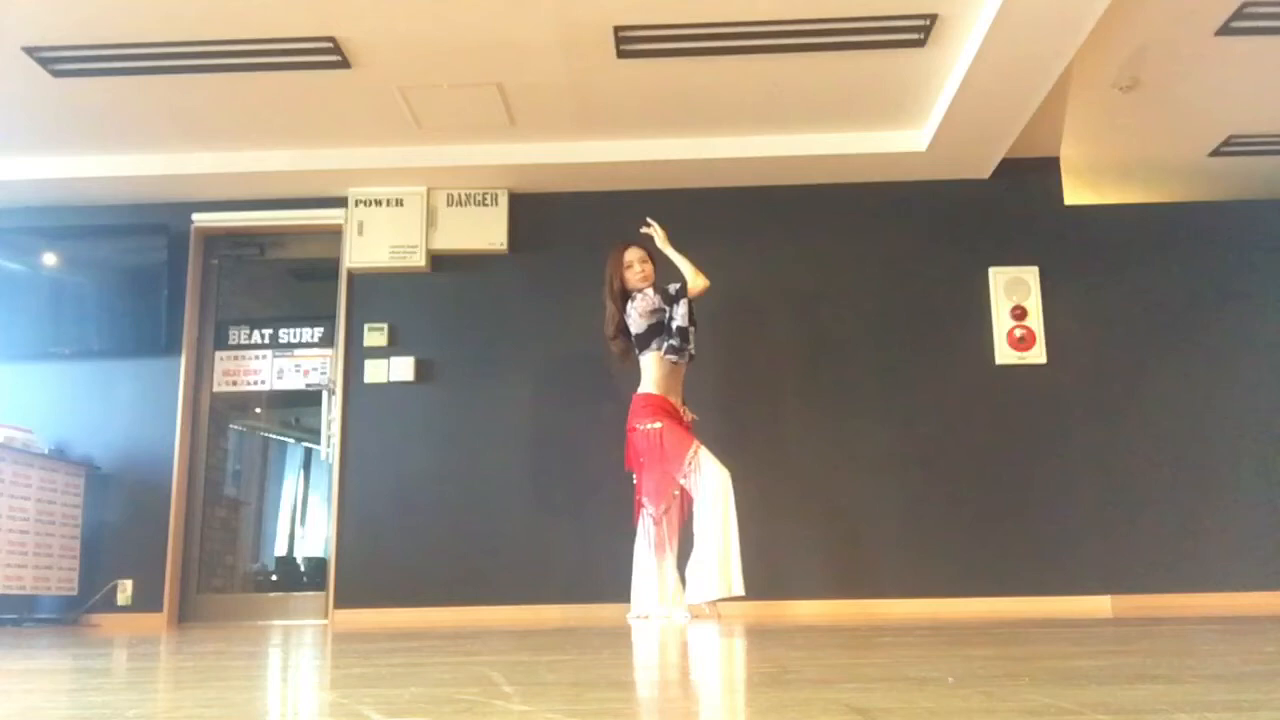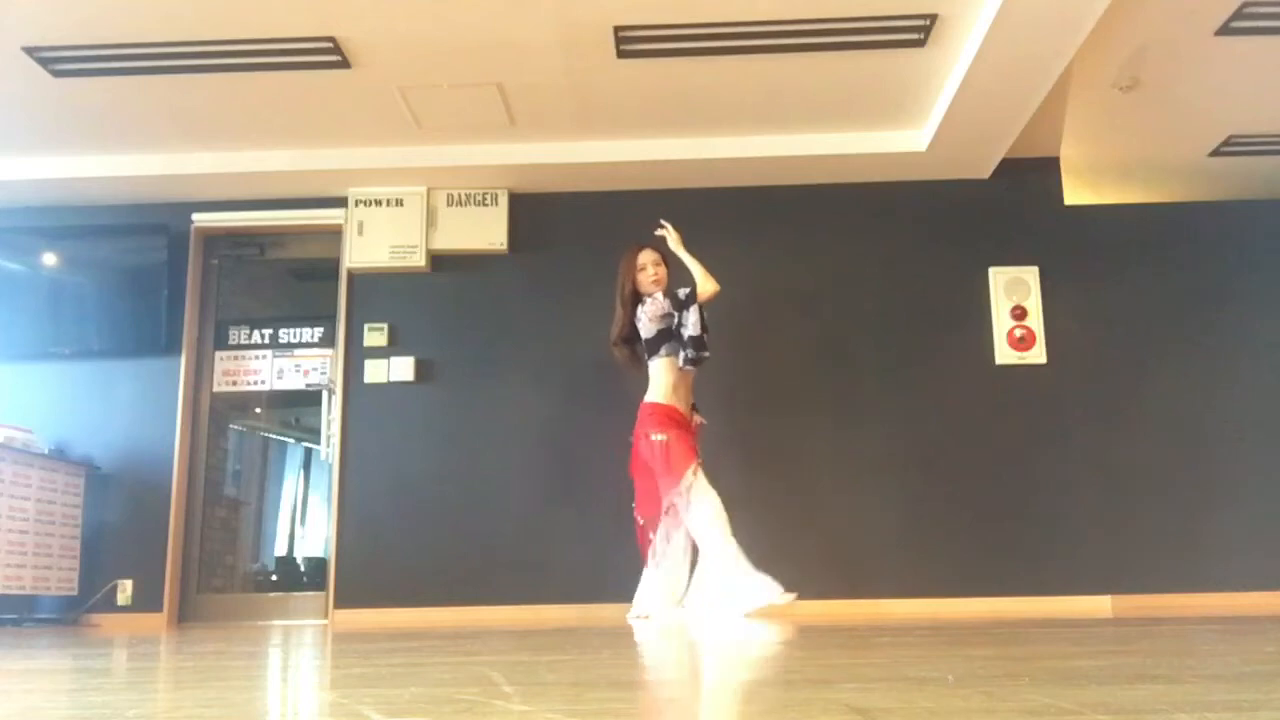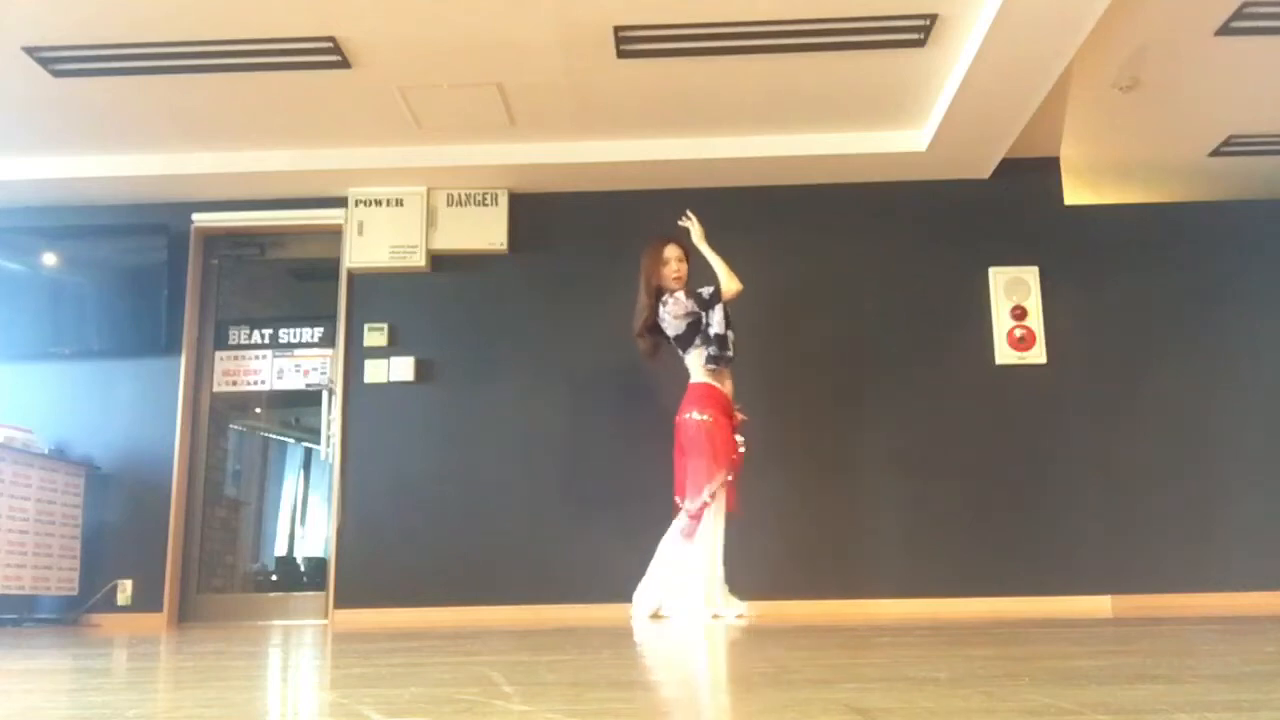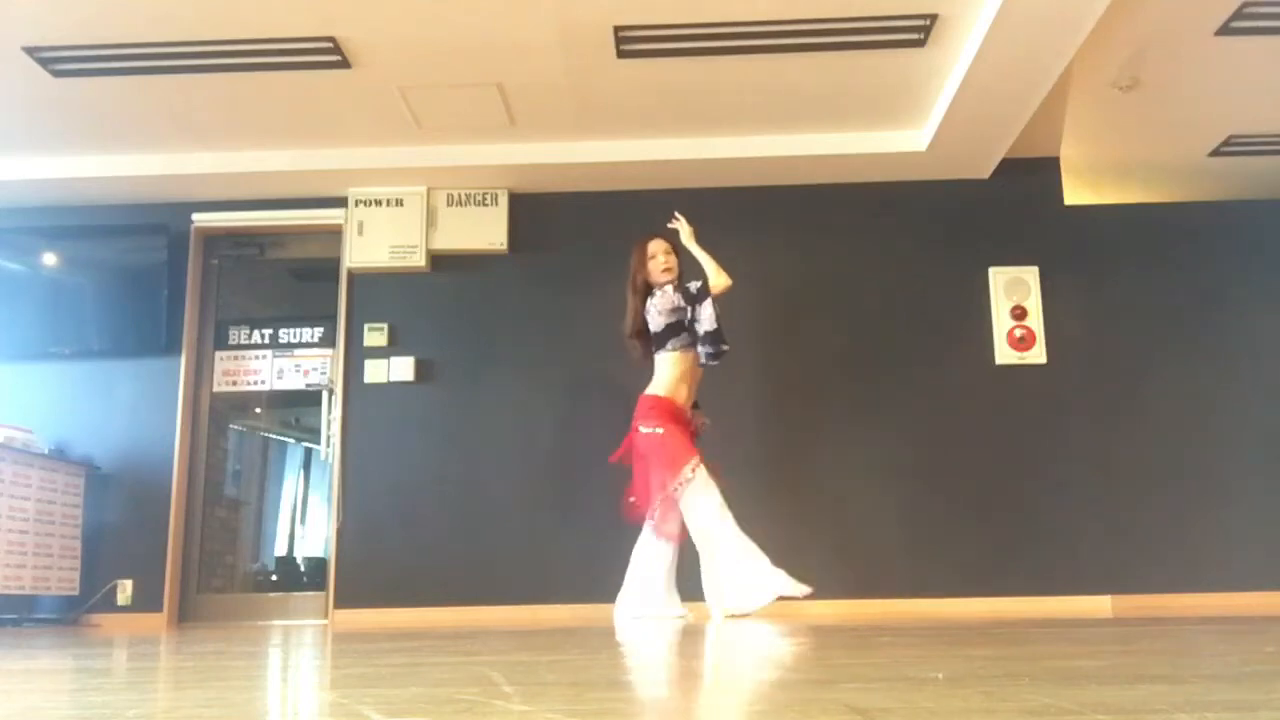
dt=0.5s
person 1, frame 1
left shoulder: (654, 307)
right shoulder: (641, 303)
right elbow: (700, 282)
right wrist: (667, 246)
left hip: (666, 417)
right hip: (652, 415)
left knee: (661, 510)
right knee: (713, 479)
left ankle: (657, 602)
right ankle: (705, 582)
person 1, frame 2
left shoulder: (667, 312)
right shoulder: (649, 309)
right elbow: (709, 288)
right wrist: (680, 249)
left hip: (673, 422)
right hip: (661, 422)
left knee: (678, 516)
right knee: (703, 509)
left ankle: (655, 602)
right ankle: (741, 591)
person 1, frame 3
left shoulder: (684, 306)
right shoulder: (672, 304)
right elbow: (733, 287)
right wrist: (704, 244)
left hip: (710, 410)
right hip: (704, 408)
left knee: (700, 506)
right knee: (708, 503)
left ankle: (663, 596)
right ankle: (706, 599)
person 1, frame 4
left shoulder: (676, 302)
right shoulder: (661, 300)
right elbow: (721, 282)
right wrist: (693, 242)
left hip: (673, 419)
right hip: (659, 417)
left knee: (667, 511)
right knee: (706, 506)
left ankle: (645, 601)
right ankle: (751, 584)
